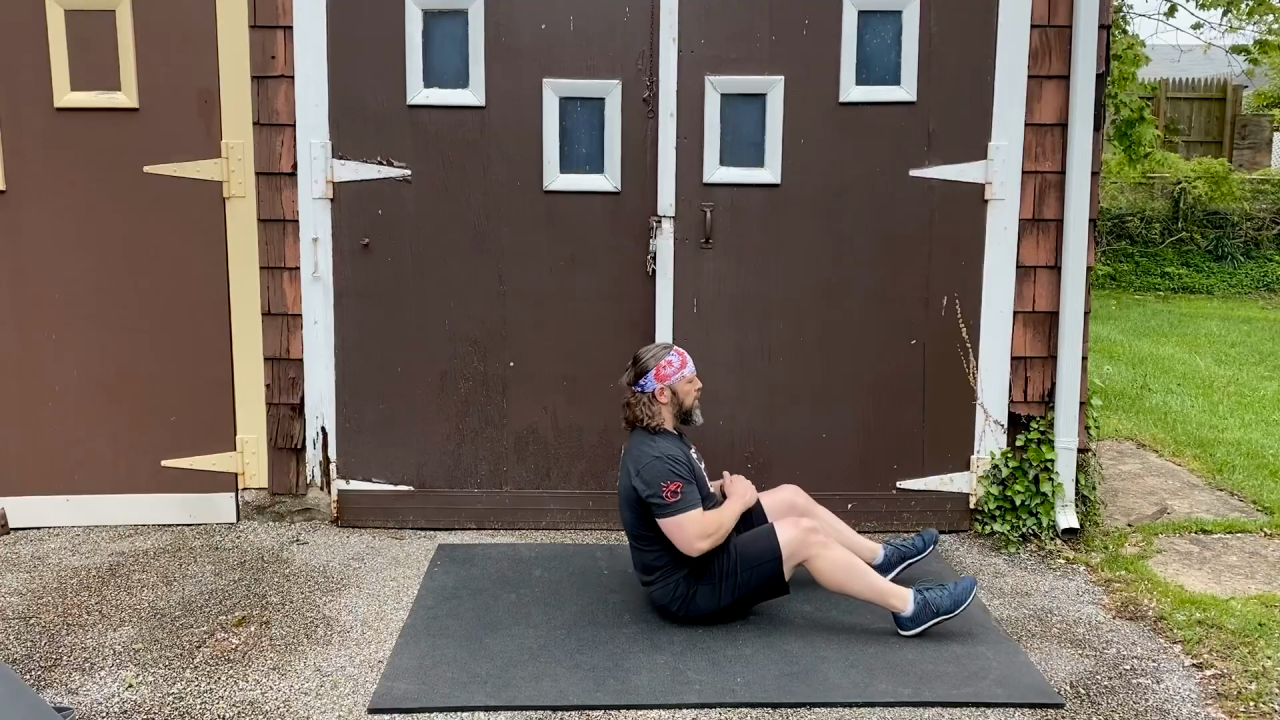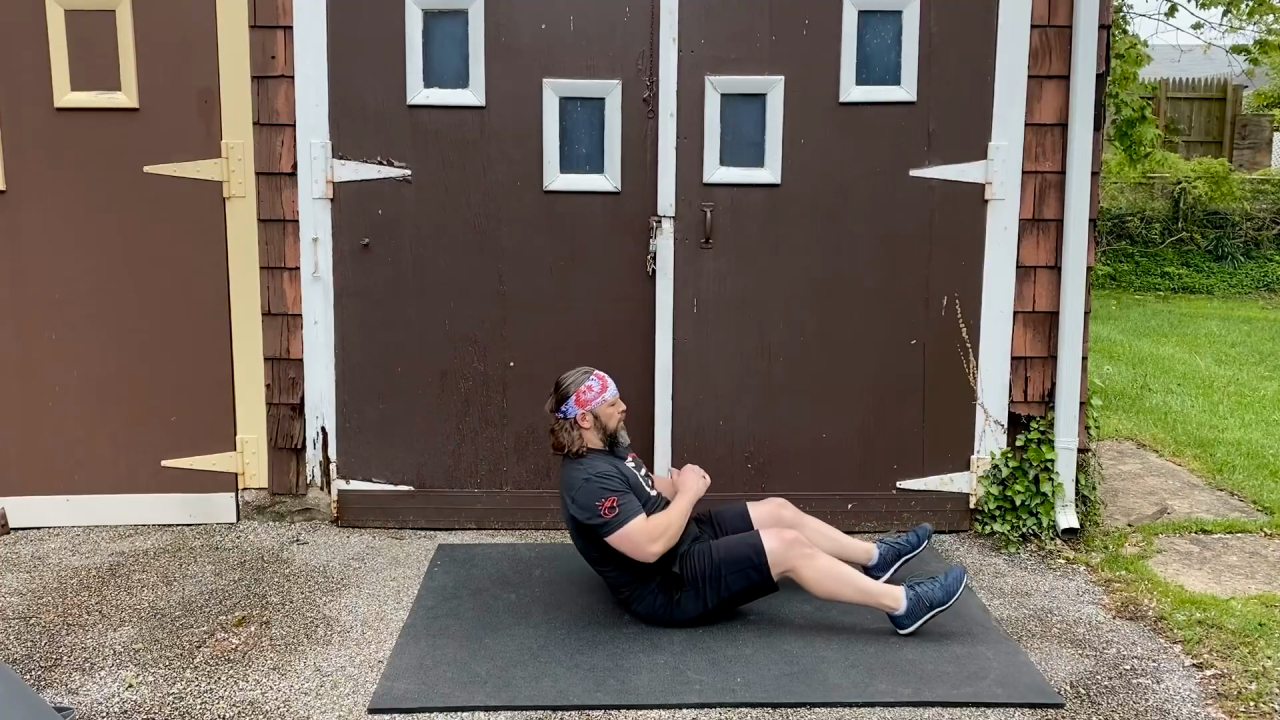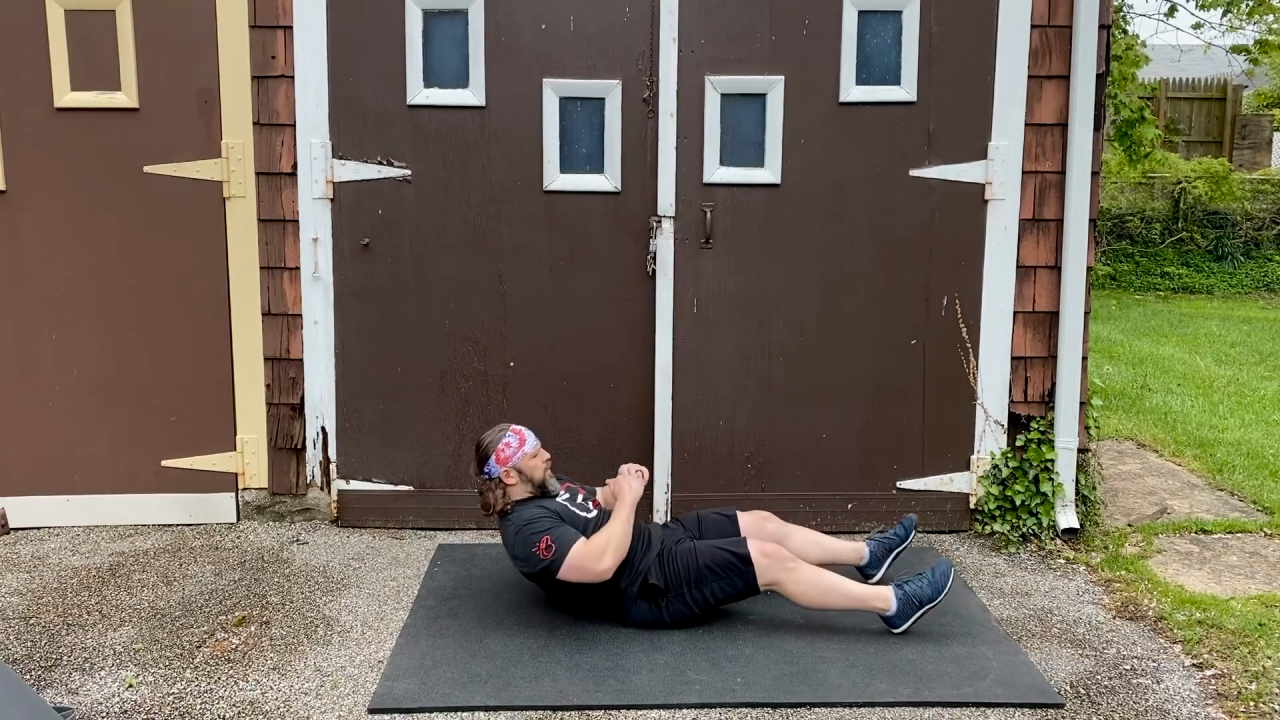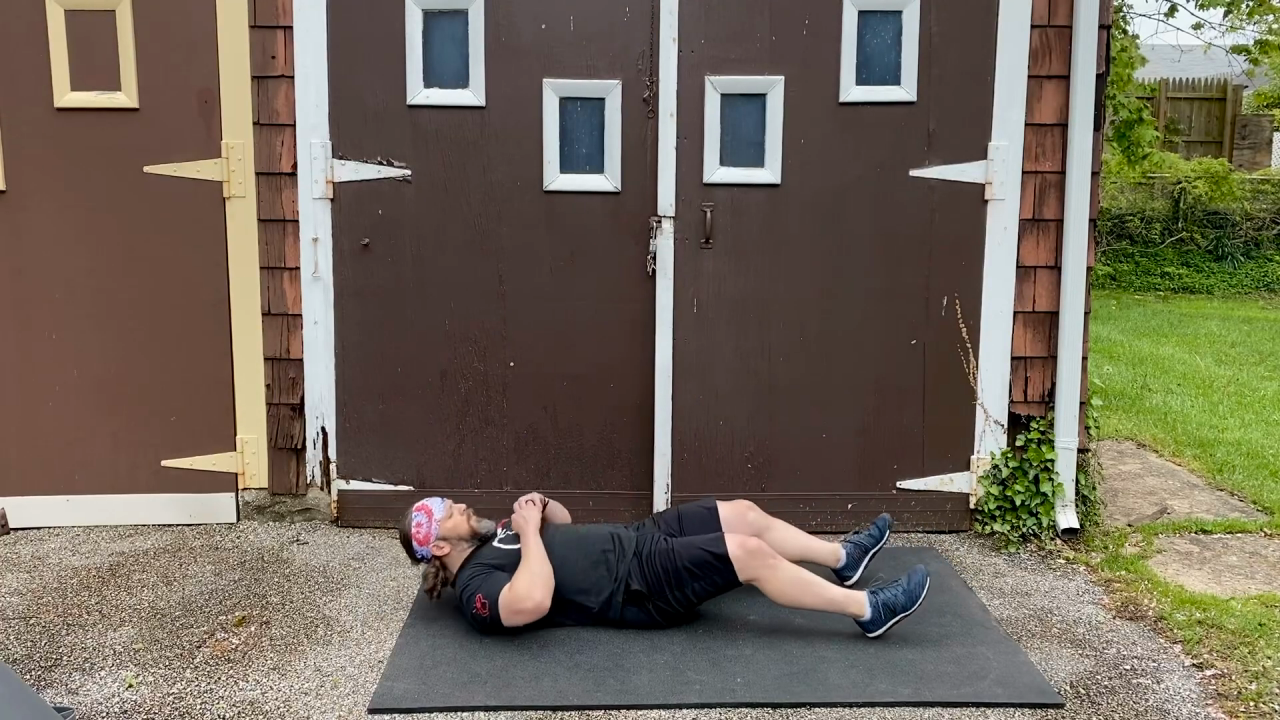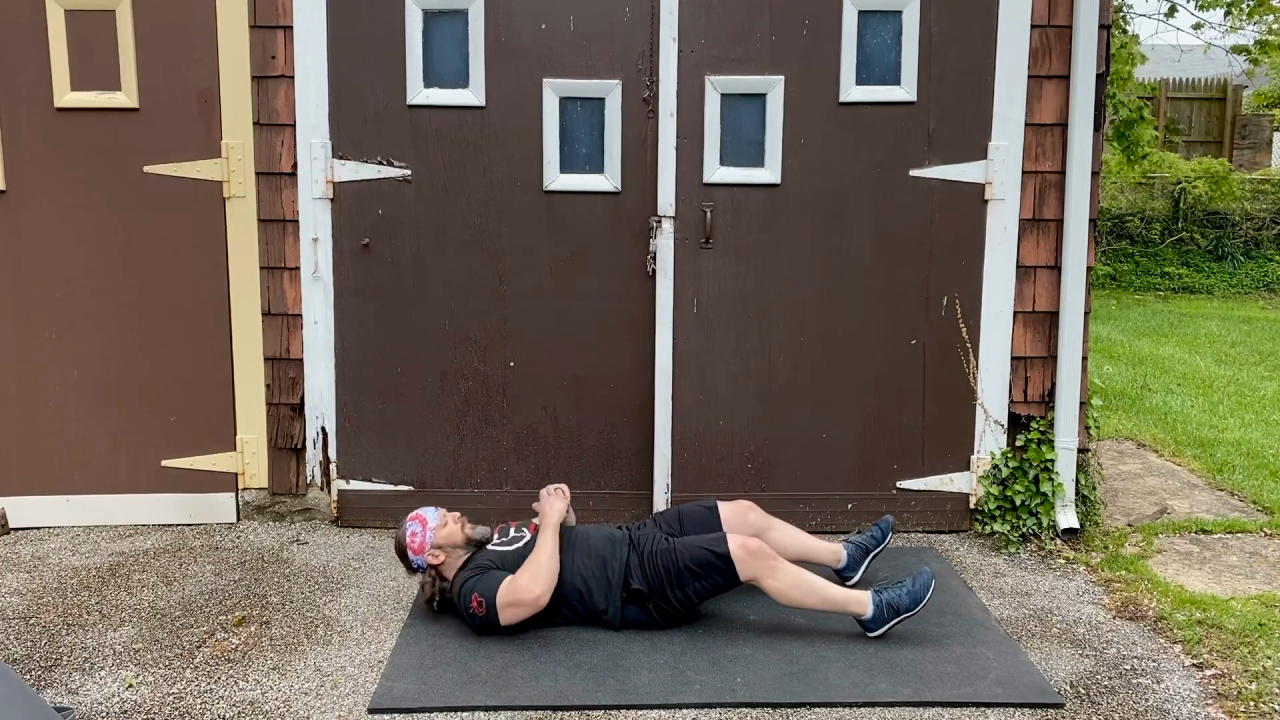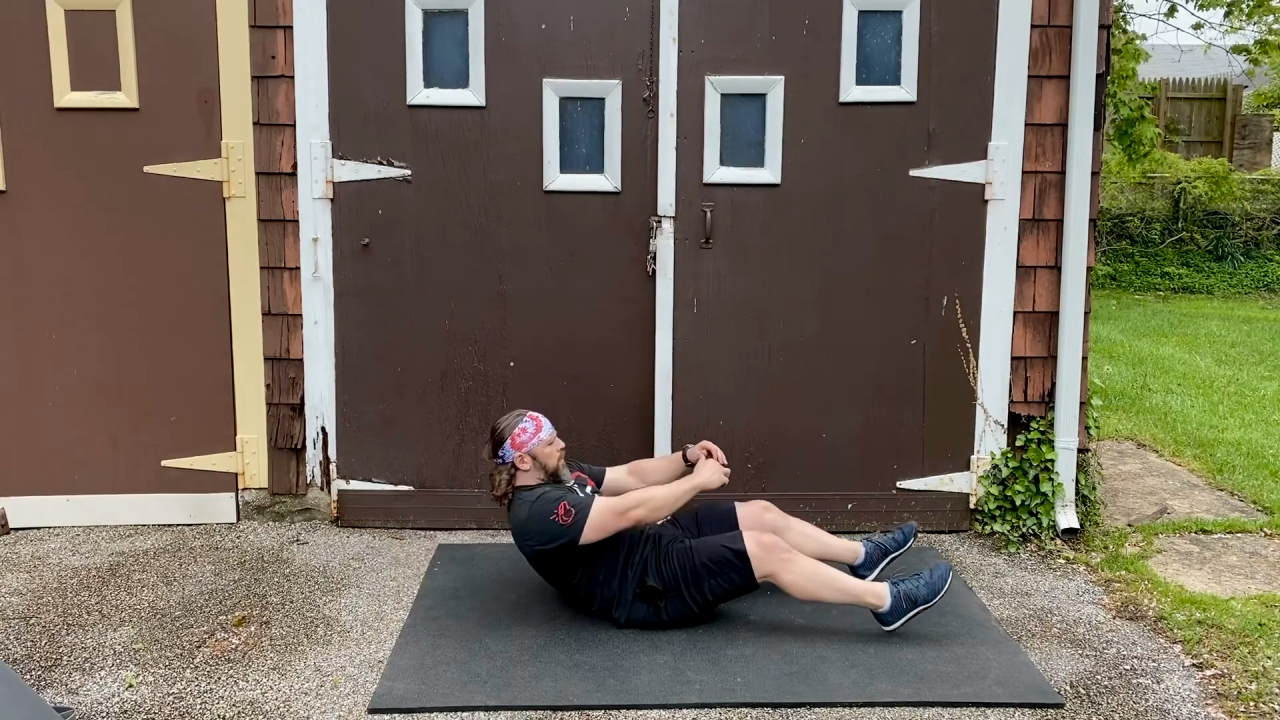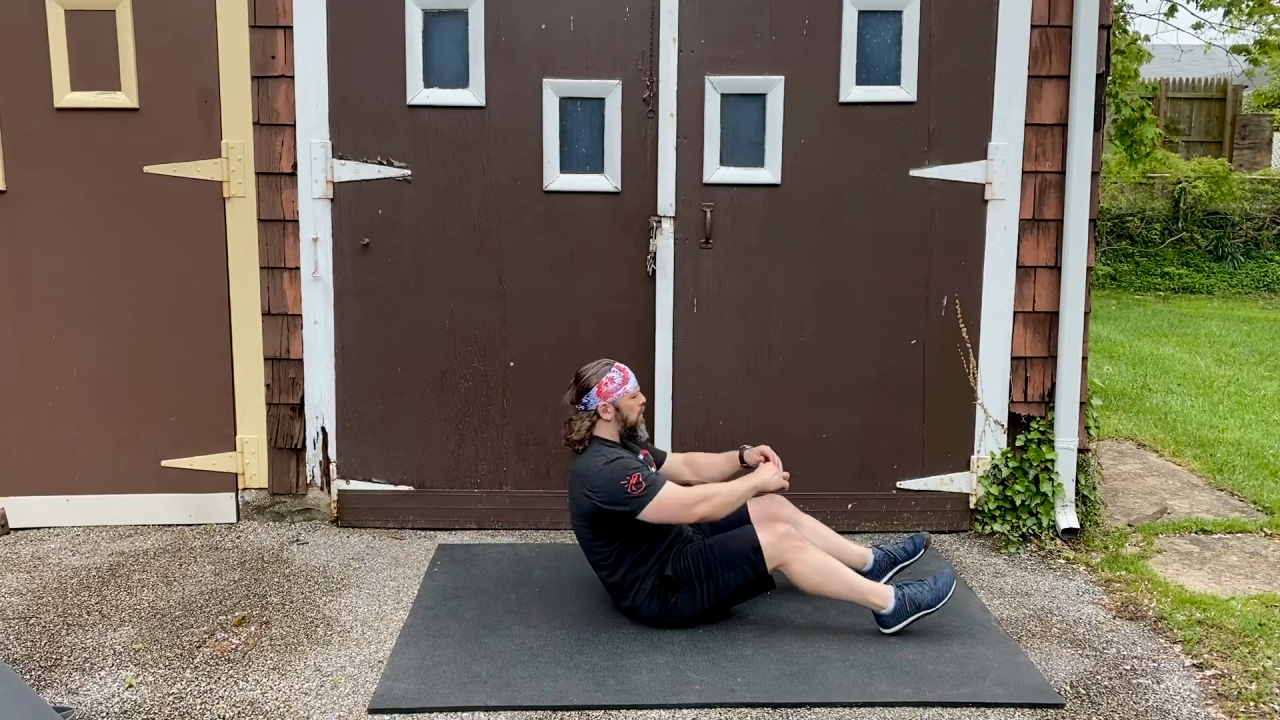
dt=0.4s
person 1, frame 1
left shoulder: (657, 435)
right shoulder: (657, 459)
right elbow: (696, 541)
left wrist: (720, 490)
right wrist: (738, 501)
left hip: (695, 565)
right hip: (687, 588)
left knee: (791, 497)
right knee: (805, 534)
left ankle: (881, 557)
right ankle: (909, 608)
person 1, frame 2
left shoulder: (604, 450)
right shoulder: (590, 480)
right elbow: (649, 545)
left wrist: (677, 484)
right wrist: (689, 493)
left hip: (685, 544)
right hip: (666, 590)
left knee: (778, 511)
right knee: (788, 545)
left ankle: (875, 558)
right ankle: (901, 605)
person 1, frame 3
left shoulder: (545, 490)
right shoulder: (526, 527)
left elbow: (603, 505)
right elbow: (599, 563)
left wrist: (624, 486)
right wrist: (629, 501)
left hip: (659, 545)
right hip: (649, 590)
left knee: (763, 524)
right knee: (771, 560)
left ankle: (866, 556)
right ankle: (892, 604)
person 1, frame 4
left shoulder: (490, 538)
right shoulder: (475, 584)
left elbow: (563, 527)
right elbow: (535, 600)
left wrist: (542, 511)
right wrist: (531, 533)
left hip: (635, 541)
right hip: (636, 588)
left knee: (743, 512)
right knee: (751, 553)
left ankle: (842, 557)
right ankle: (866, 609)
person 1, frame 5
left shoulder: (486, 544)
right shoulder: (474, 589)
left elbow: (561, 529)
right elbow: (534, 594)
left wrist: (553, 508)
right wrist: (548, 522)
left hip: (634, 542)
right hip: (637, 587)
left knee: (745, 514)
right knee: (752, 554)
left ankle: (843, 557)
right ankle: (868, 609)
person 1, frame 6
left shoulder: (558, 477)
right shoulder: (538, 513)
left elbow: (633, 476)
right elbow: (632, 511)
left wrist: (686, 457)
right wrist: (698, 481)
left hip: (656, 544)
right hip: (648, 589)
left knee: (762, 513)
right knee: (768, 549)
left ankle: (862, 557)
right ankle: (886, 602)
person 1, frame 7
left shoulder: (620, 446)
right shoulder: (604, 471)
left elbow: (687, 468)
right elbow: (694, 506)
left wrist: (743, 457)
right wrist: (756, 482)
left hip: (675, 549)
right hip: (661, 591)
left knee: (775, 509)
right knee: (781, 540)
left ankle: (871, 562)
right ankle: (890, 605)
